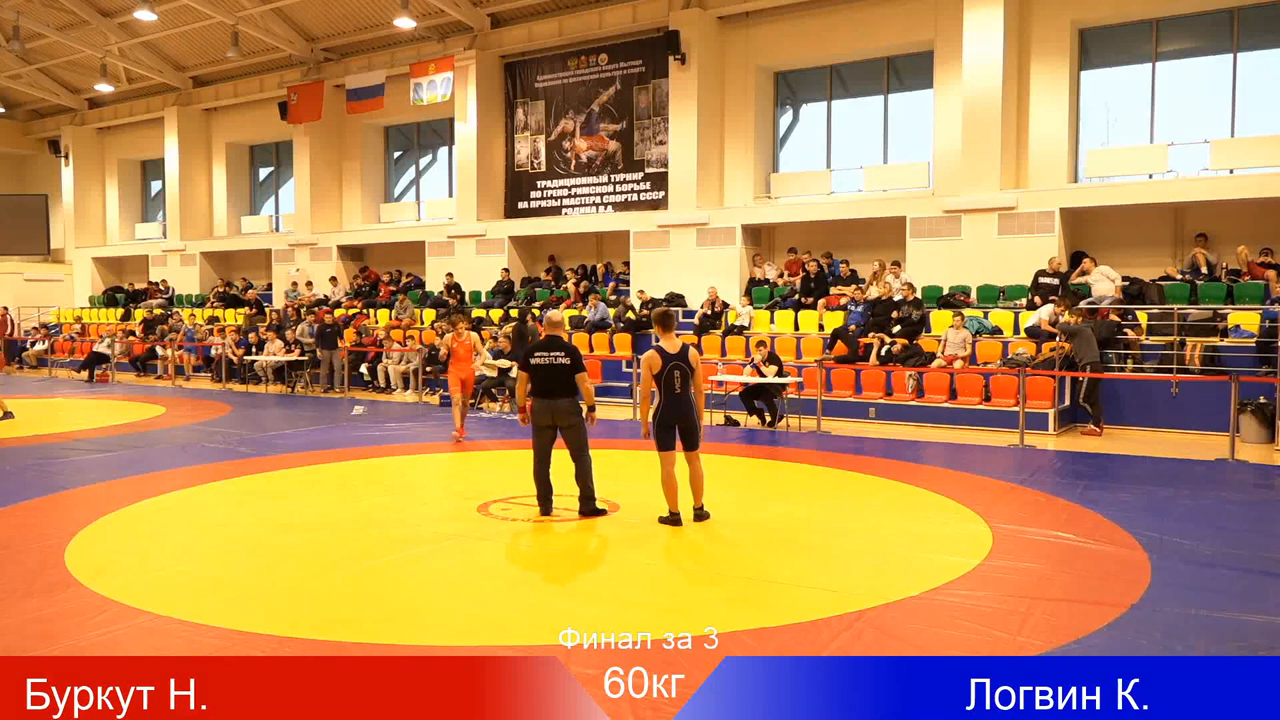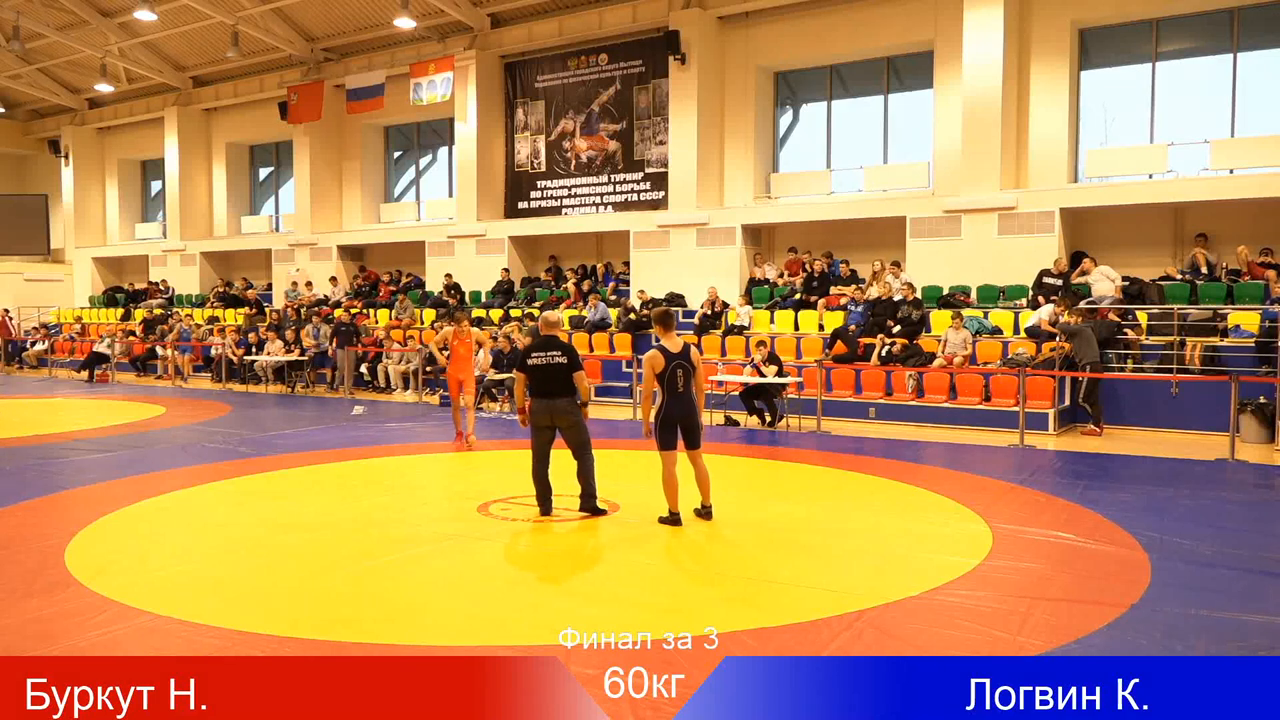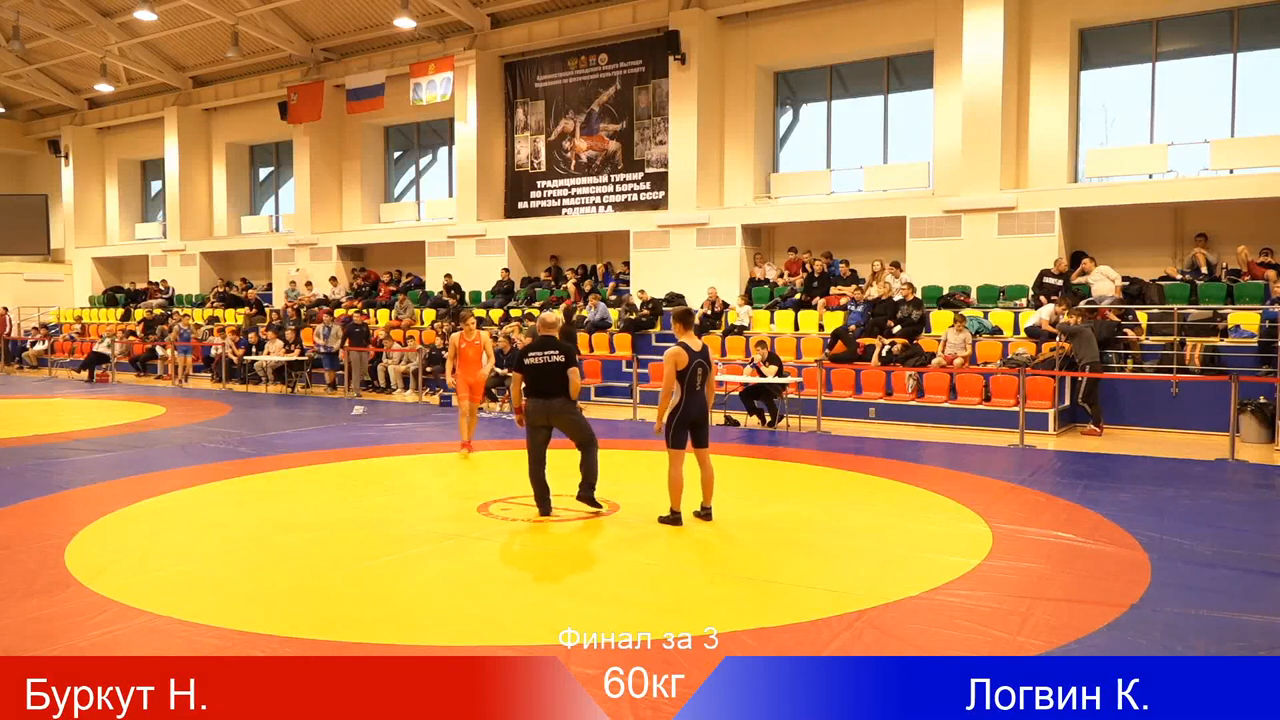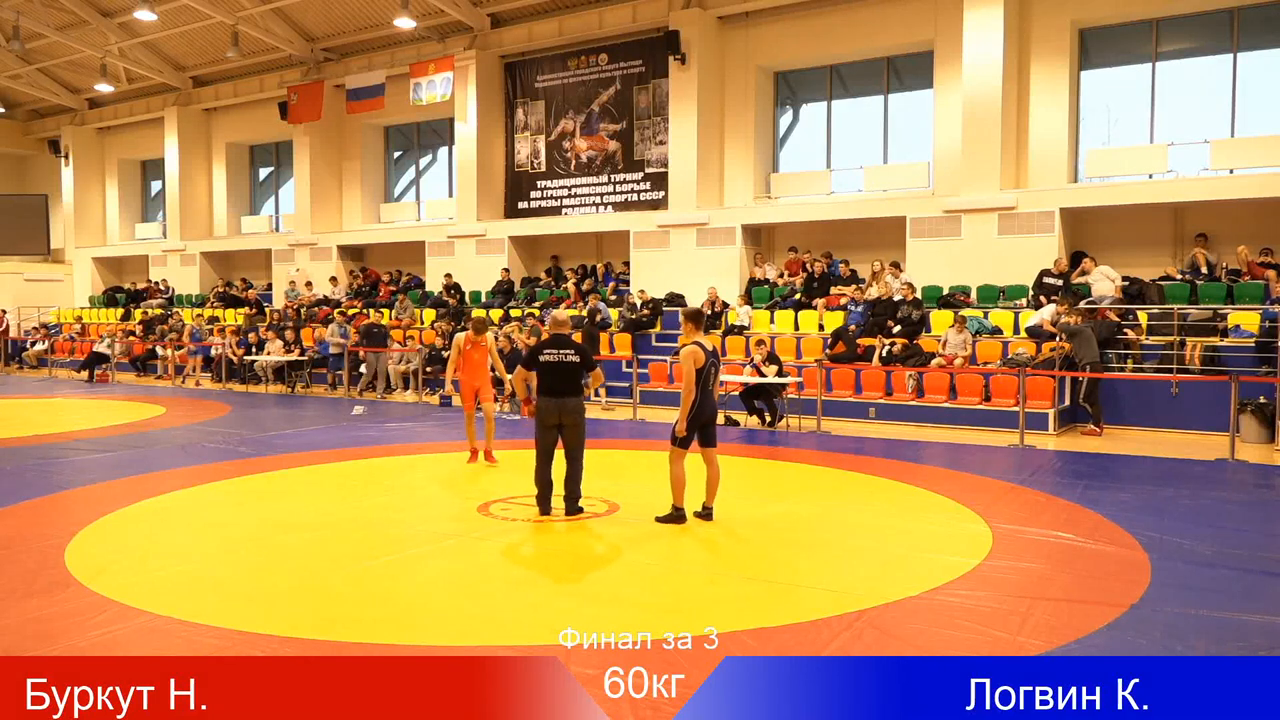
dt=0.5s
person 1, frame 1
left shoulder: (650, 356)
right shoulder: (692, 352)
left elbow: (645, 395)
right elbow: (699, 390)
left wrist: (644, 423)
right wrist: (700, 418)
left hip: (664, 413)
right hip: (687, 411)
left knee: (667, 465)
right knee: (694, 461)
left ankle: (674, 514)
right ankle: (698, 509)
person 1, frame 2
left shoulder: (652, 356)
right shoulder: (692, 351)
left elbow: (647, 394)
right elbow: (700, 388)
left wrist: (646, 421)
right wrist: (699, 415)
left hip: (666, 411)
right hip: (689, 410)
left knee: (669, 464)
right knee: (697, 459)
left ankle: (674, 514)
right ankle: (706, 506)
person 1, frame 3
left shoulder: (673, 353)
right shoulder: (707, 350)
left elbow: (667, 391)
right elbow: (711, 388)
left wrist: (659, 419)
left hip: (681, 410)
right hip: (701, 409)
left knee: (676, 463)
right knee: (704, 459)
left ankle: (675, 514)
right ankle: (706, 508)
person 1, frame 4
left shoulder: (689, 350)
right shoulder: (714, 349)
left elbow: (688, 388)
left wrist: (682, 420)
left hip: (695, 408)
right hip: (711, 408)
left knee: (676, 458)
right knee: (711, 459)
left ankle: (678, 511)
right ankle: (708, 508)
person 2, frame 1
left shoulder: (532, 350)
right shoulder: (570, 350)
left elbow: (521, 384)
right elbow: (584, 384)
left wrist: (522, 409)
right wrist: (591, 408)
left hip: (541, 407)
right hip: (567, 406)
left knee: (541, 458)
right knee: (581, 456)
left ankle: (545, 506)
right ankle: (587, 504)
person 2, frame 2
left shoulder: (529, 351)
right shoulder: (567, 349)
left elbow: (519, 385)
right elbow: (582, 383)
left wrist: (521, 410)
right wrist: (583, 404)
left hip: (539, 407)
right hip: (566, 405)
left knee: (540, 459)
right knee: (583, 453)
left ankle: (544, 506)
right ankle: (588, 501)
person 2, frame 3
left shoulder: (526, 351)
right shoulder: (565, 349)
left elbow: (515, 385)
right elbow: (575, 381)
left wrist: (518, 410)
right wrist: (572, 401)
left hip: (535, 407)
right hip: (562, 405)
left knee: (536, 459)
right knee: (589, 443)
left ankle: (543, 505)
right ankle: (586, 490)
person 2, frame 4
left shoulder: (538, 348)
right shoulder: (579, 349)
left elbow: (517, 378)
right elbow: (599, 378)
left wrist: (527, 402)
right wrist: (588, 388)
left hip: (545, 405)
right hip: (573, 405)
left knee: (544, 458)
right knee: (574, 458)
left ankle: (544, 505)
right ankle: (572, 504)
